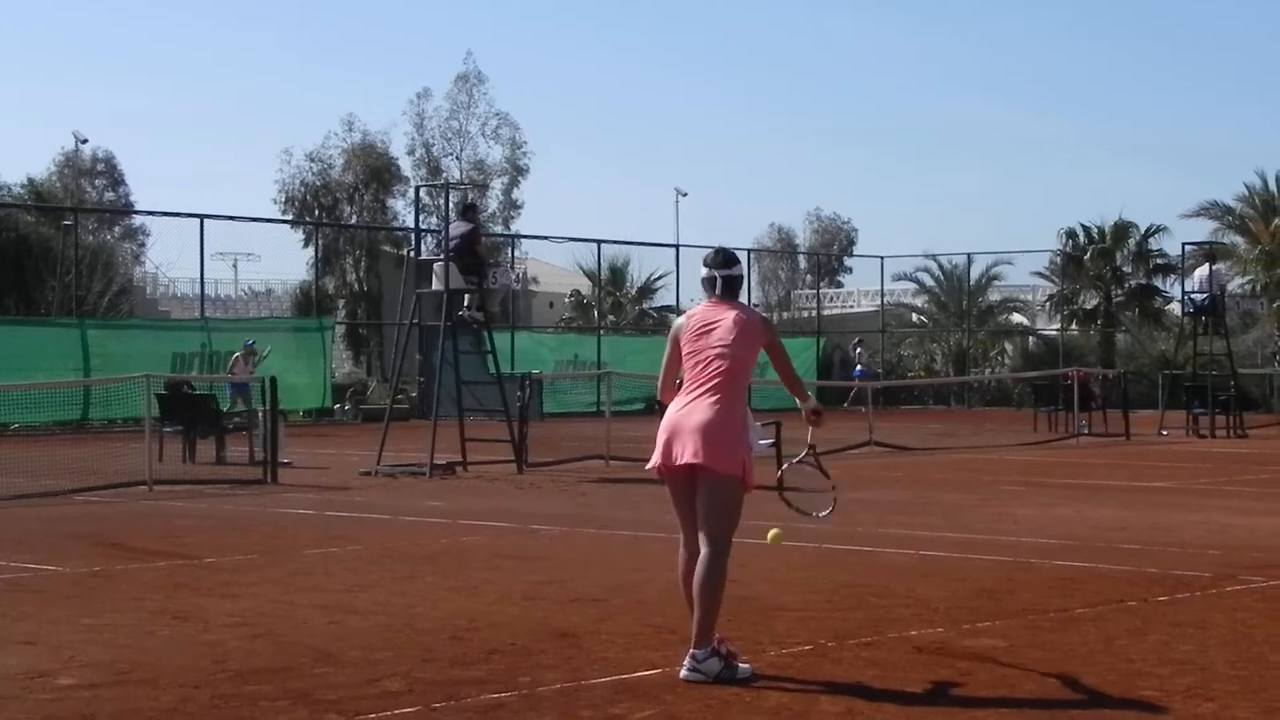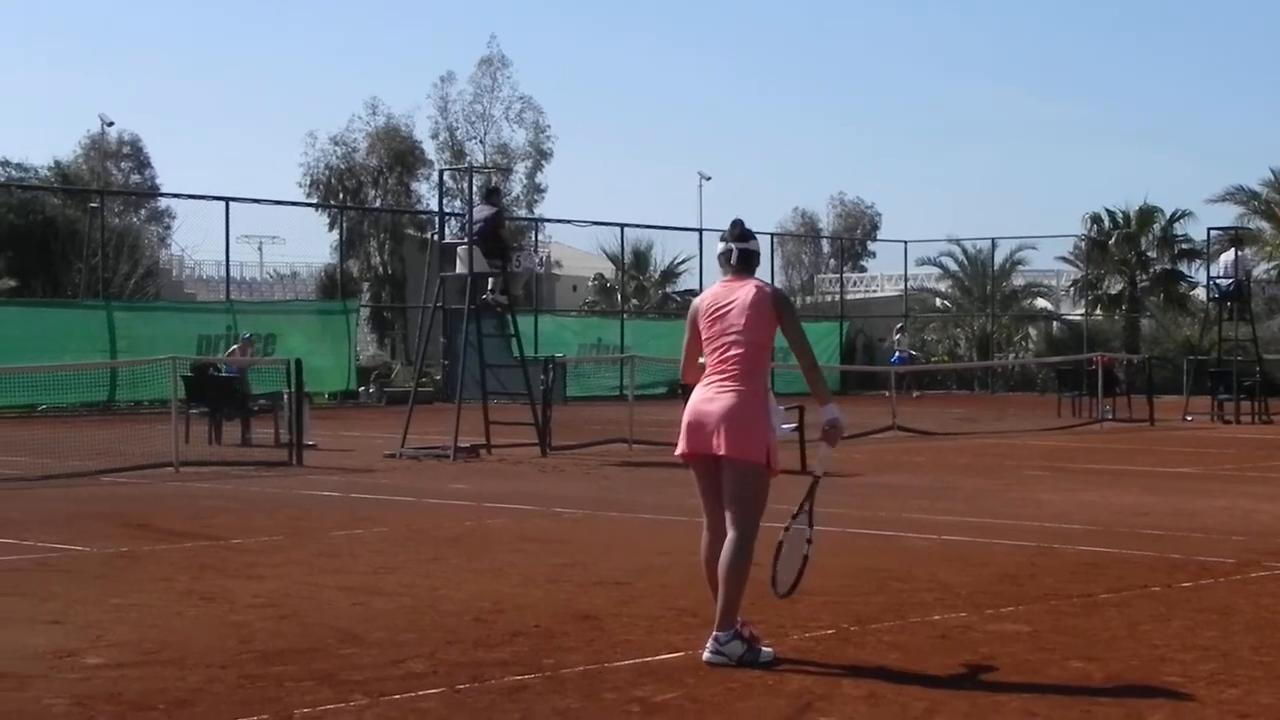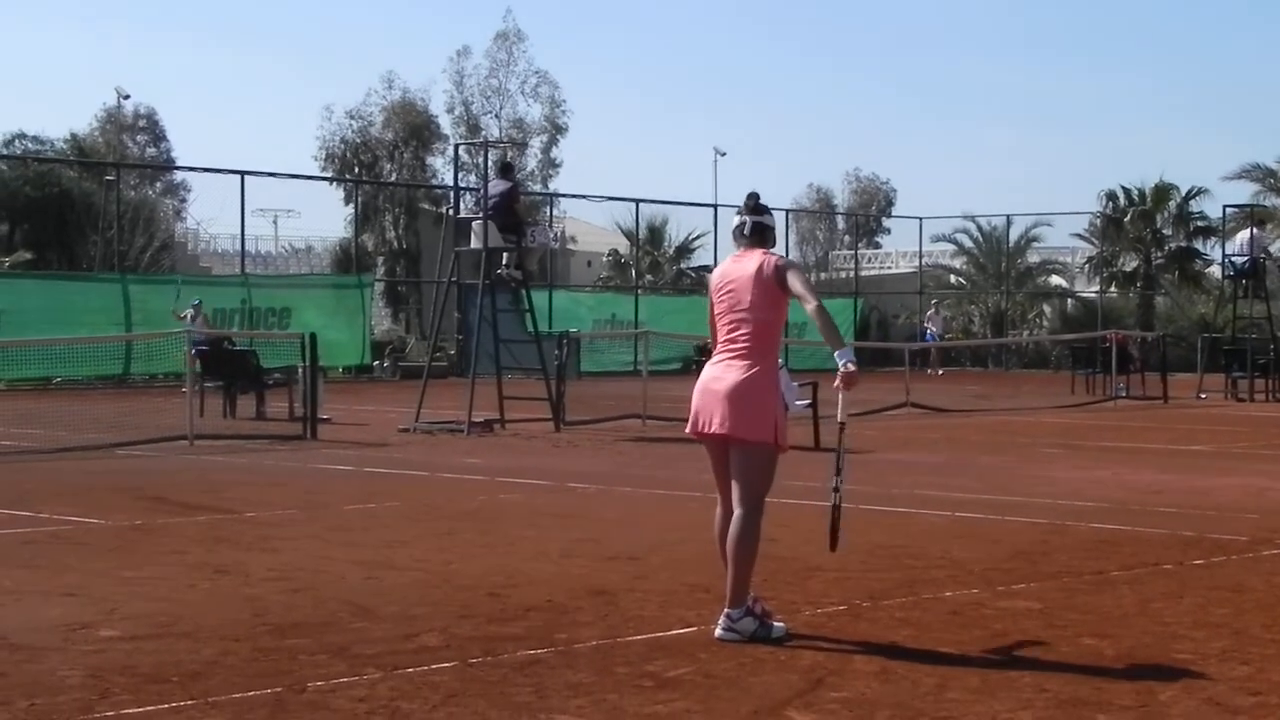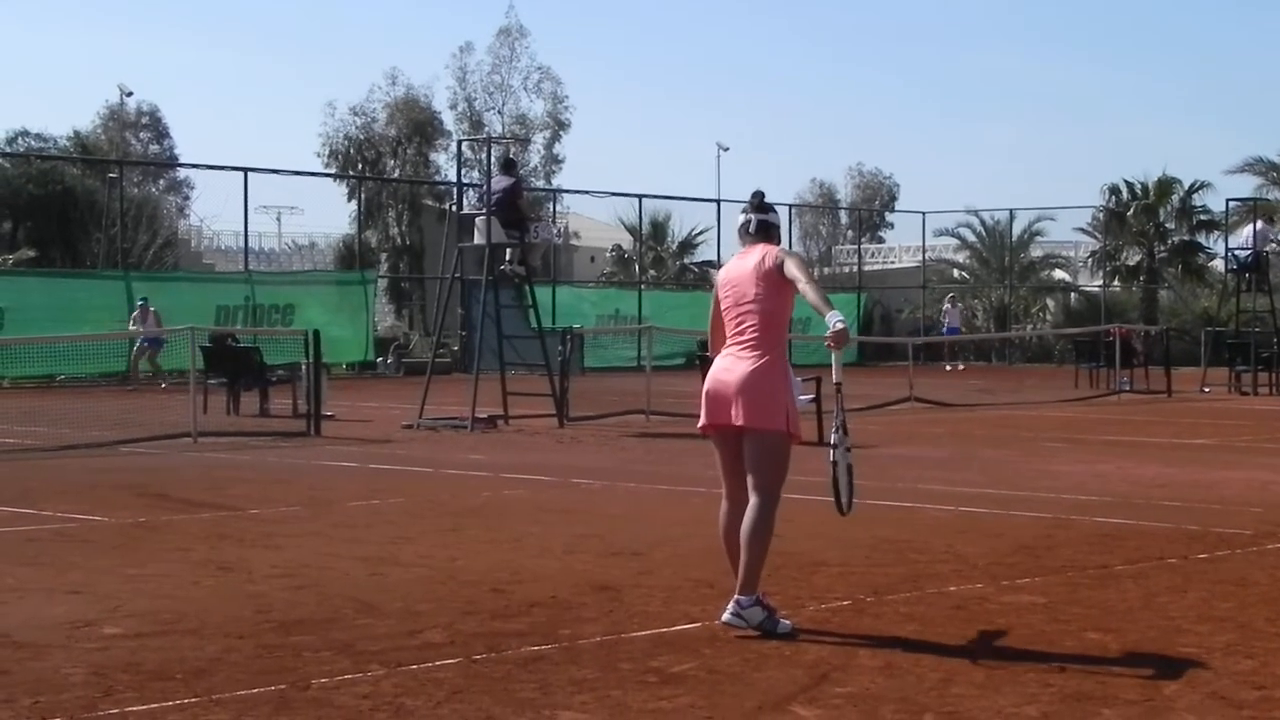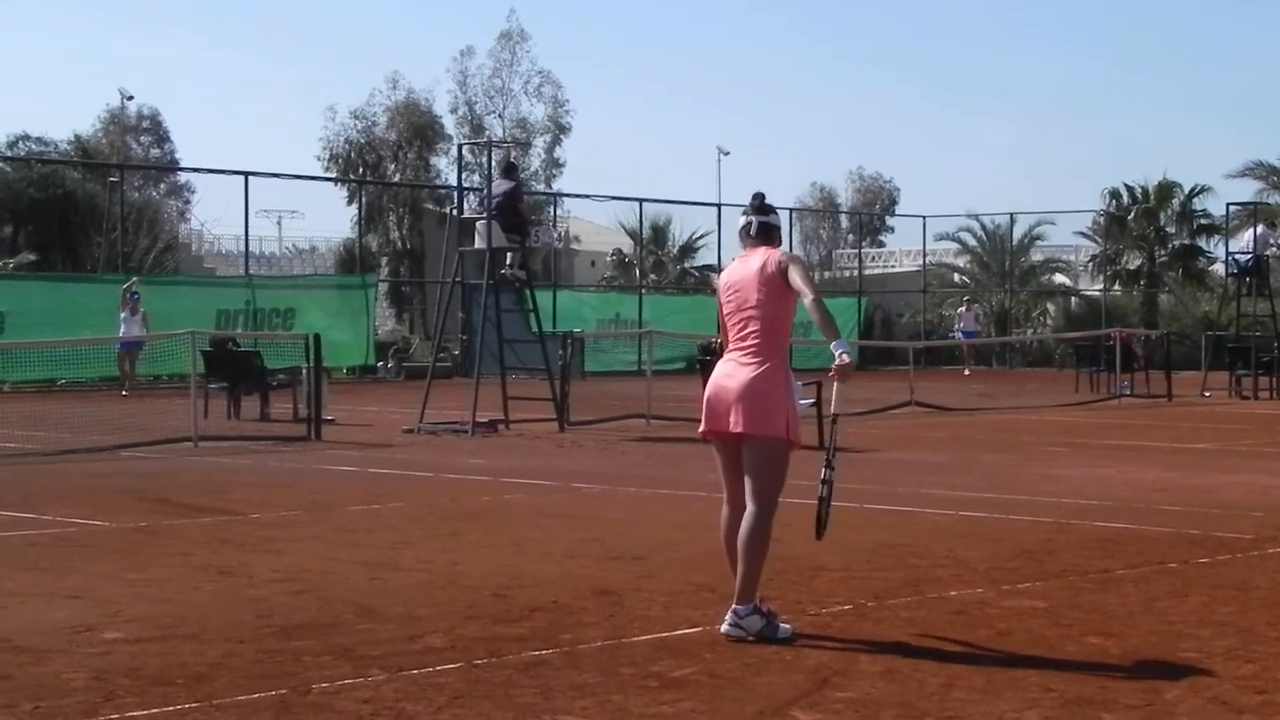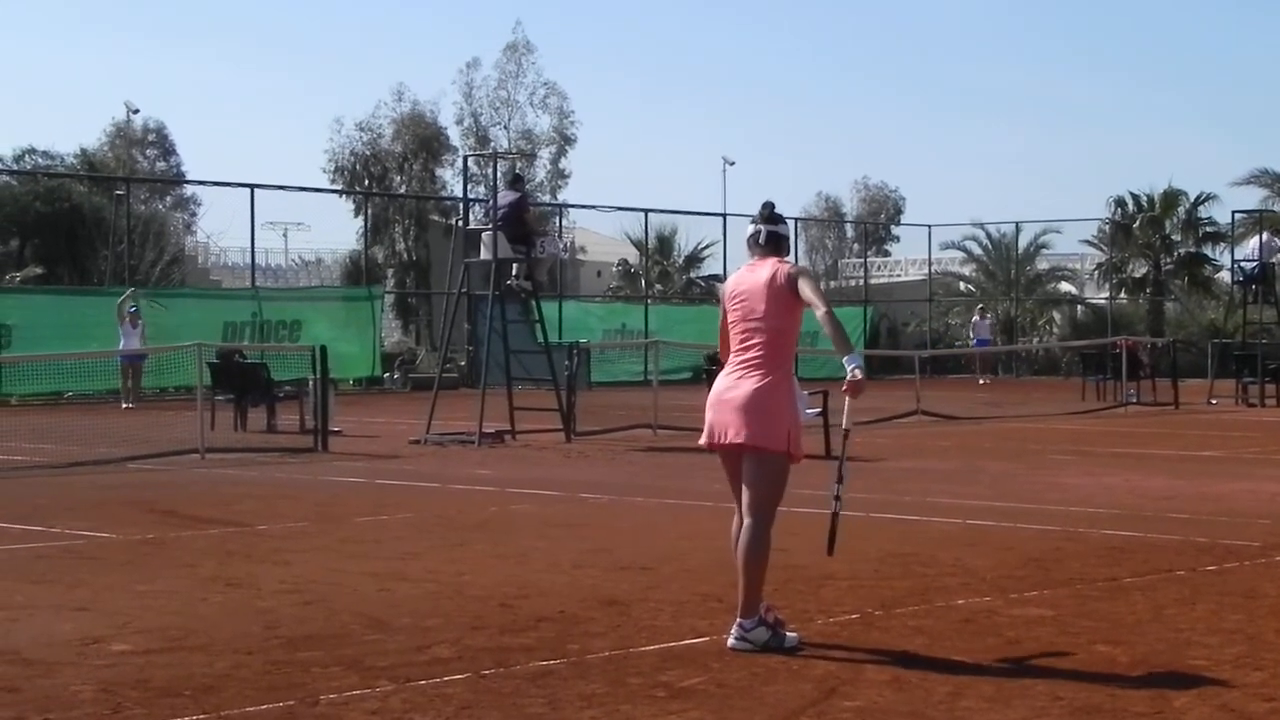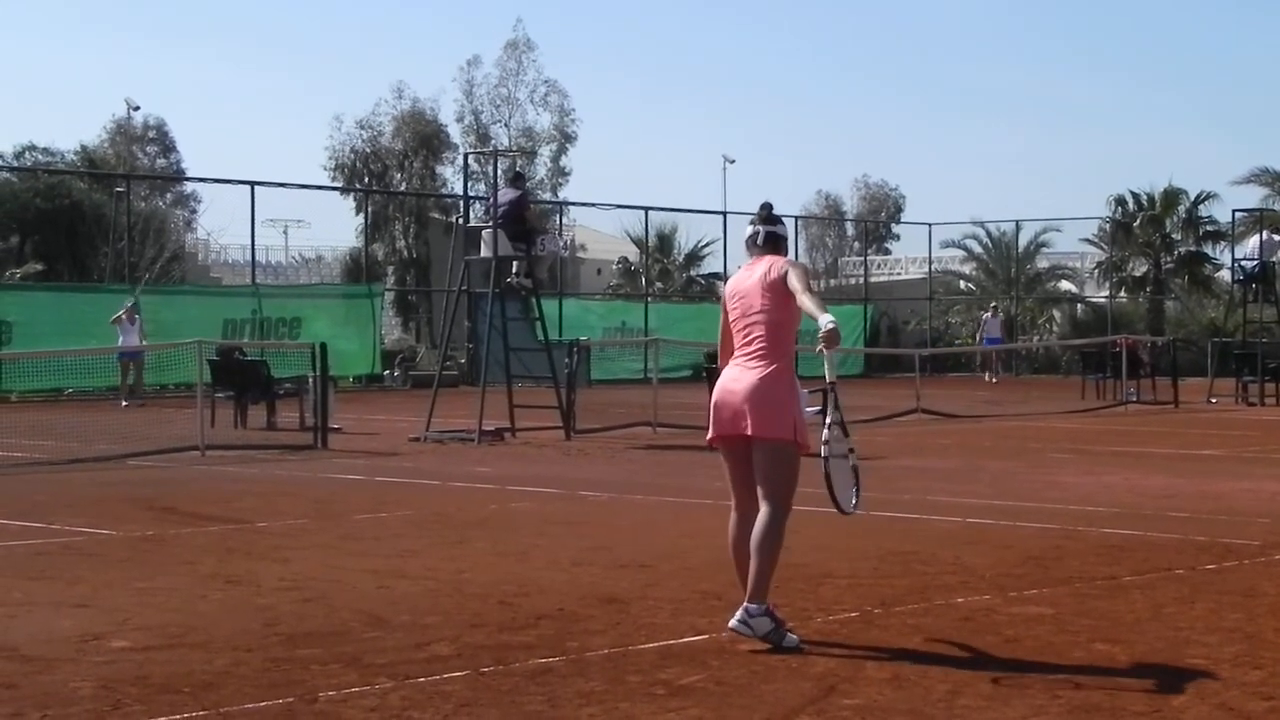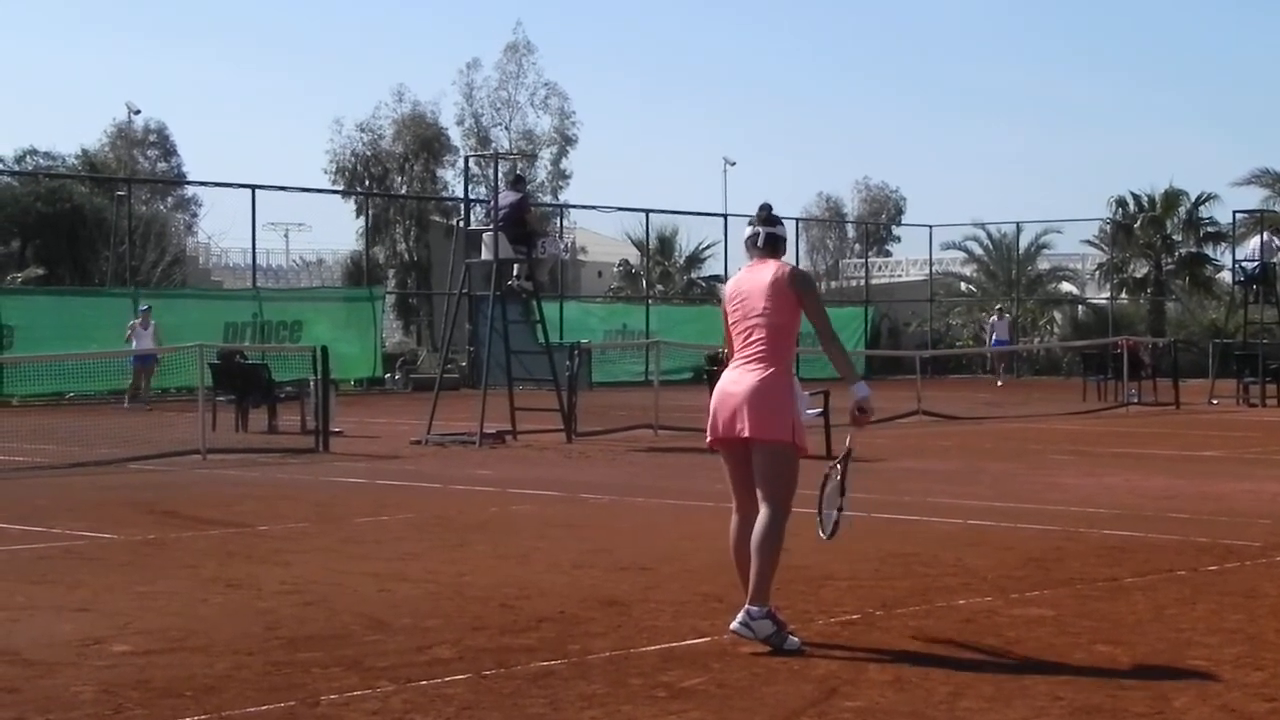
dt=0.5s
person 1, frame 1
left shoulder: (683, 322)
right shoulder: (756, 322)
right elbow: (788, 375)
right wrist: (810, 404)
left hip: (675, 427)
right hip: (719, 430)
left knee: (692, 541)
right knee: (715, 544)
left ankle: (705, 643)
right ankle: (701, 655)
person 1, frame 2
left shoulder: (700, 302)
right shoulder: (772, 297)
right elbow: (806, 358)
right wrist: (829, 411)
left hip: (700, 411)
right hip: (743, 416)
left knee: (716, 525)
right knee: (741, 529)
left ankle: (728, 626)
right ankle: (724, 638)
person 1, frame 3
left shoulder: (718, 274)
right shoulder: (778, 266)
right elbow: (813, 304)
right wrist: (843, 355)
left hip: (711, 385)
right hip: (750, 391)
left knee: (729, 501)
right knee: (748, 506)
left ankle: (741, 602)
right ankle: (735, 615)
person 1, frame 4
left shoulder: (724, 273)
right shoulder: (780, 257)
right elbow: (805, 283)
right wrist: (835, 319)
left hip: (720, 380)
right hip: (761, 381)
left knee: (735, 496)
right knee: (763, 497)
left ankle: (745, 596)
right ankle: (745, 601)
person 1, frame 5
left shoulder: (726, 275)
right shoulder: (784, 261)
right elbow: (811, 299)
right wrist: (840, 348)
left hip: (722, 384)
right hip: (763, 388)
left knee: (736, 501)
right knee: (761, 504)
left ankle: (745, 601)
right ankle: (742, 611)
person 1, frame 6
left shoulder: (731, 284)
right shoulder: (793, 274)
right elbow: (824, 312)
right wrist: (853, 362)
left hip: (725, 395)
right hip: (765, 400)
left knee: (745, 512)
right knee: (759, 515)
left ankle: (753, 611)
right ankle: (747, 625)
person 1, frame 7
left shoulder: (732, 284)
right shoulder: (786, 268)
right elbow: (803, 292)
right wrist: (825, 320)
left hip: (727, 392)
right hip: (768, 392)
left knee: (744, 505)
right knee: (774, 505)
left ankle: (753, 605)
right ankle: (753, 609)
person 1, frame 8
left shoulder: (731, 285)
right shoulder: (793, 276)
right elbow: (824, 333)
right wrist: (857, 386)
left hip: (727, 392)
right hip: (768, 394)
left knee: (745, 508)
right knee: (774, 508)
left ankle: (755, 609)
right ankle: (755, 611)
